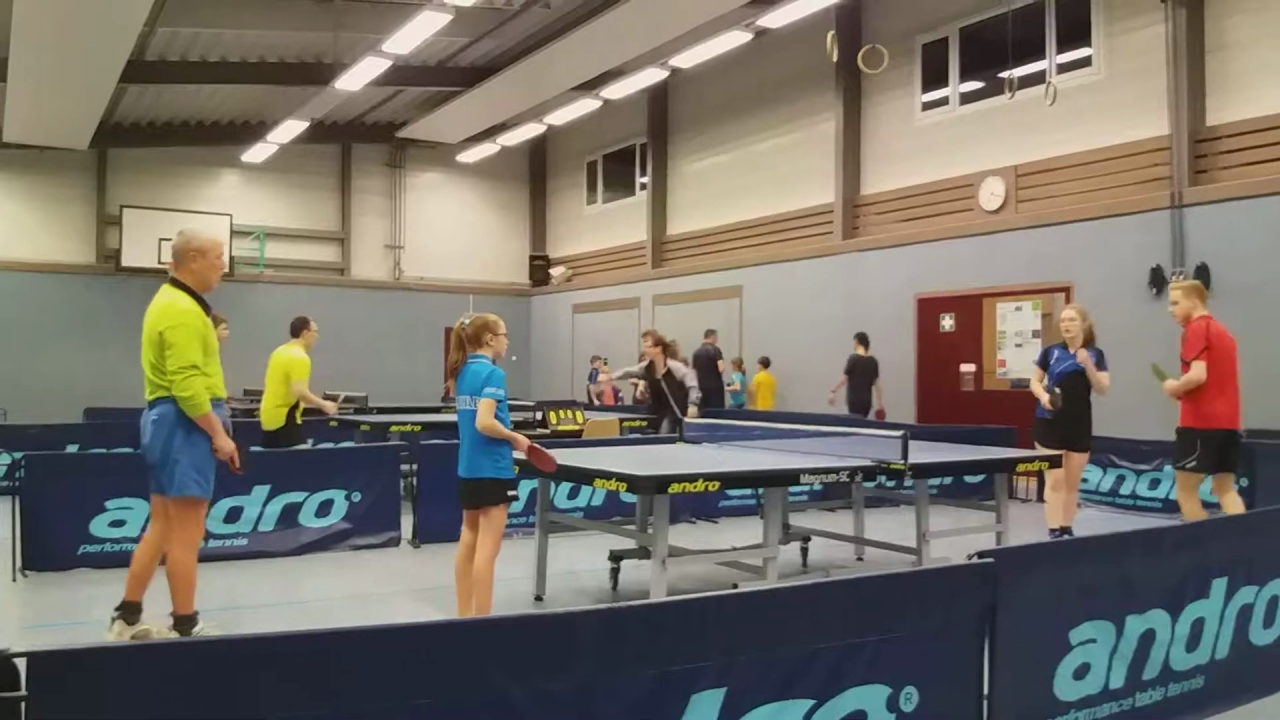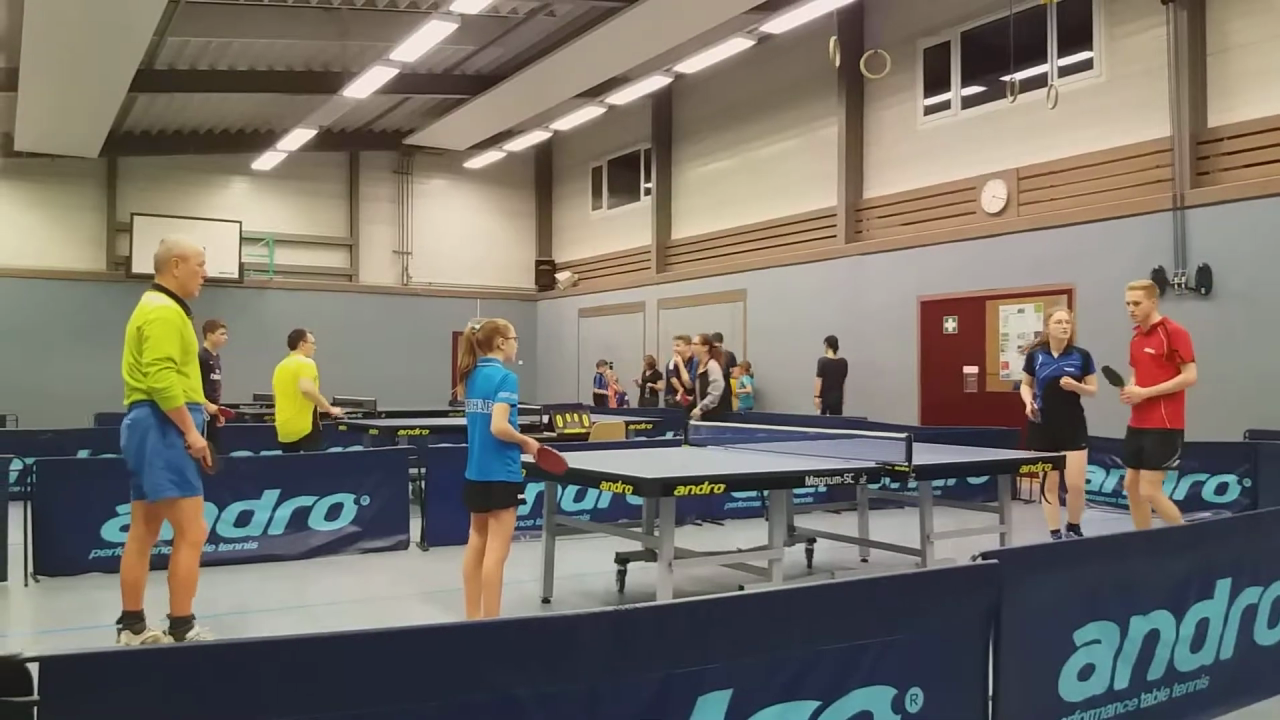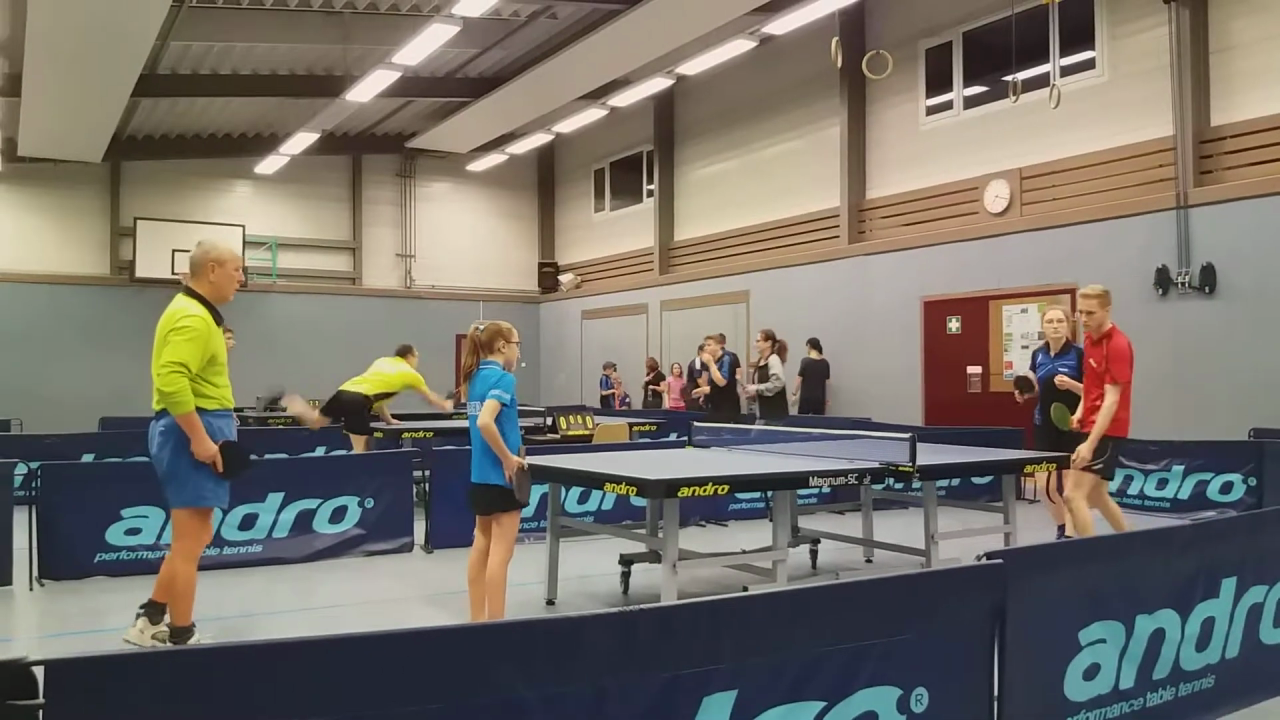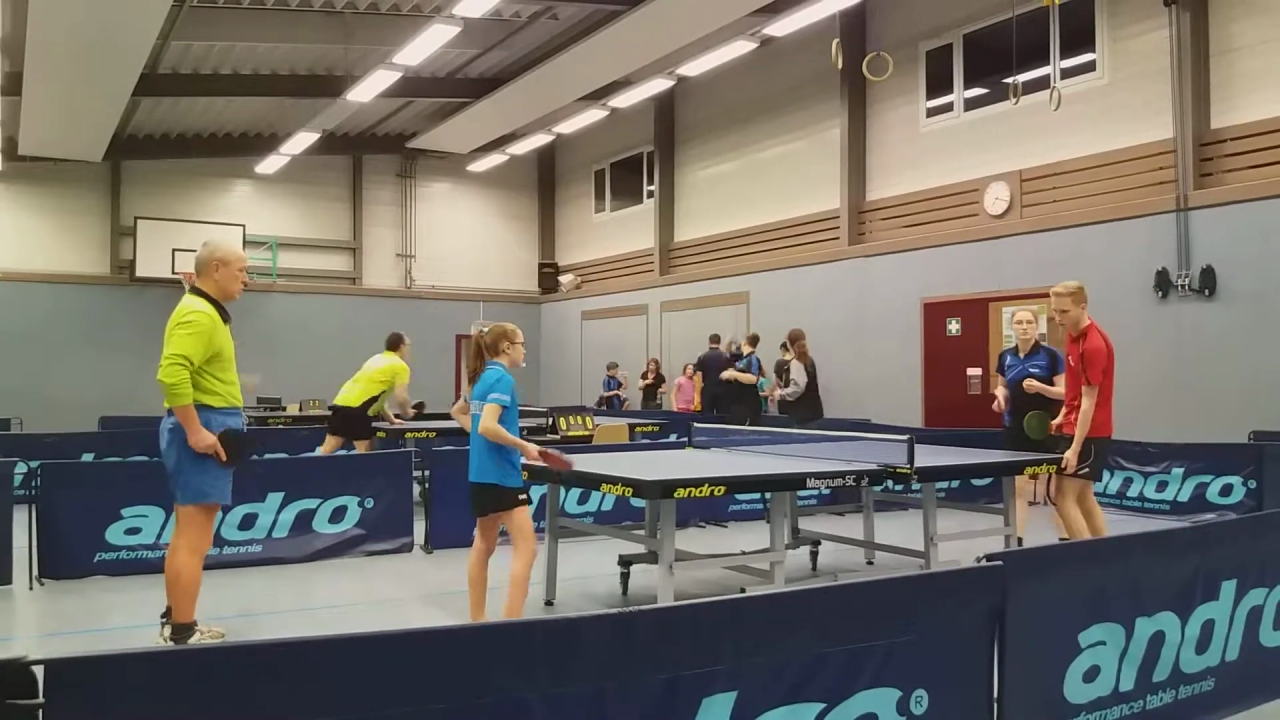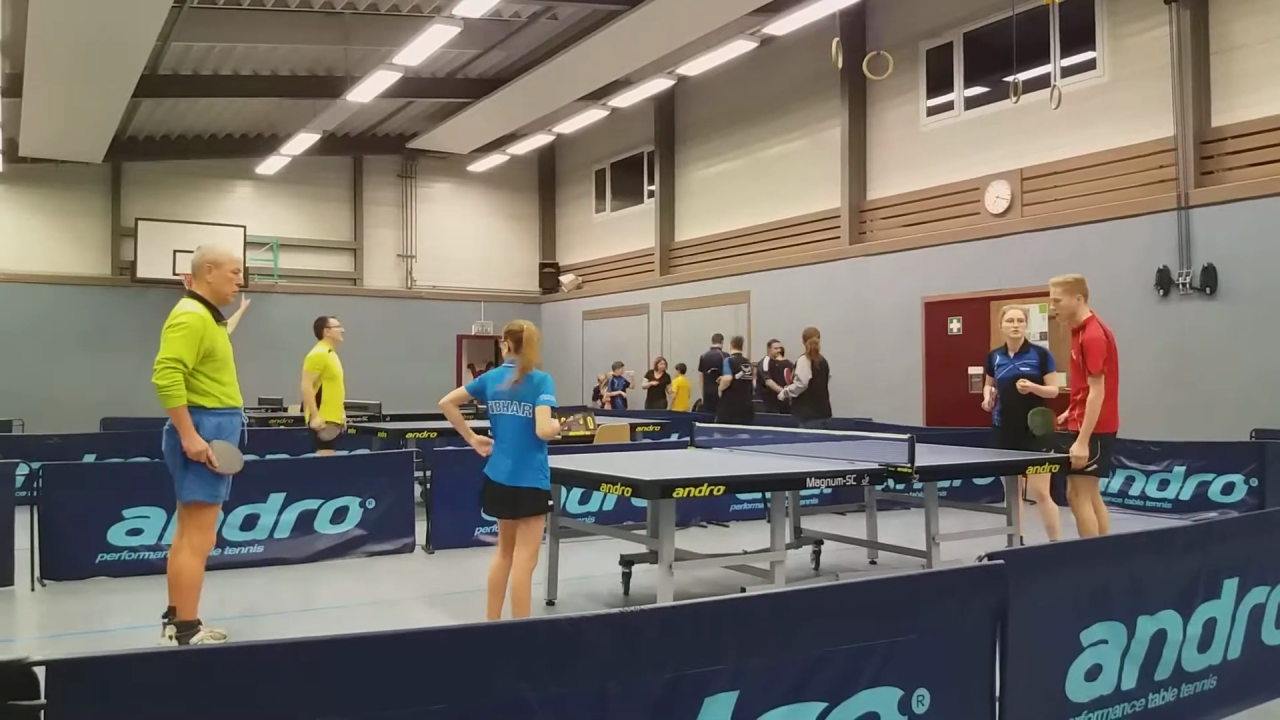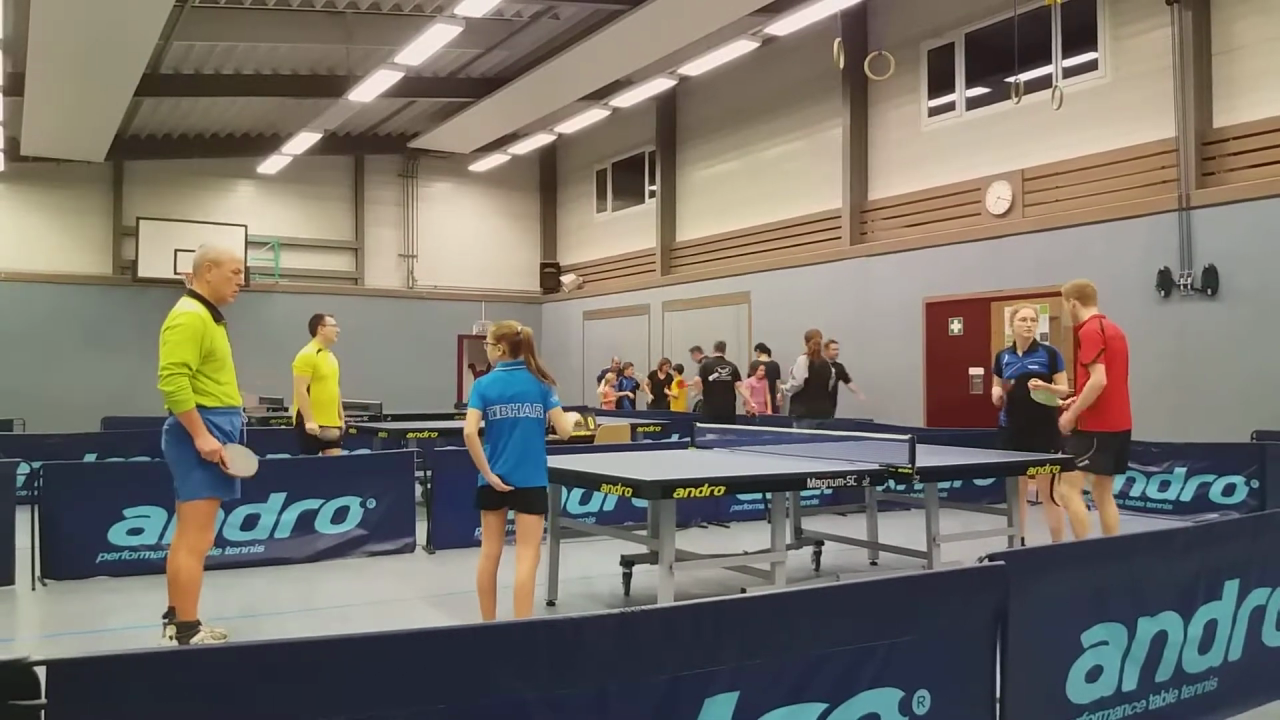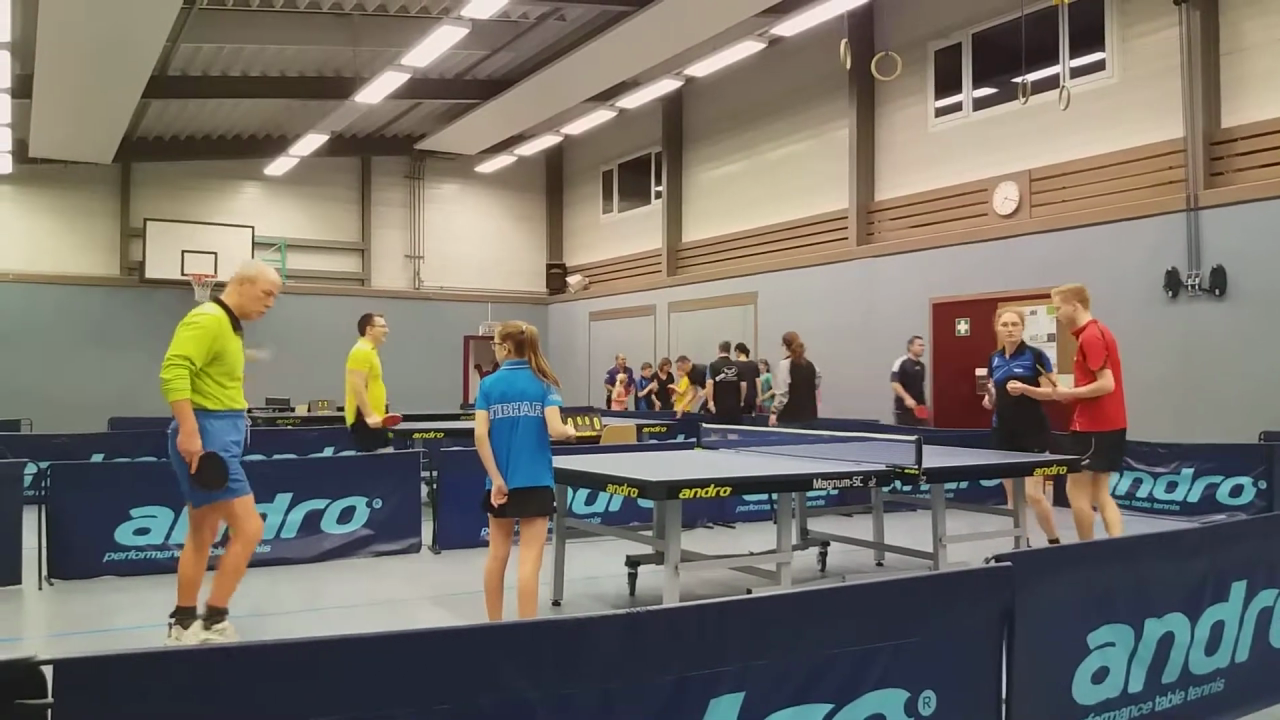
dt=0.7s
person 1, frame 1
left shoulder: (170, 300)
right shoulder: (182, 311)
right elbow: (187, 384)
left wrist: (215, 424)
right wrist: (218, 434)
left hip: (167, 420)
right hip: (185, 424)
left knee: (161, 528)
right knee: (186, 532)
left ankle: (126, 618)
right ankle: (185, 626)
person 1, frame 2
left shoulder: (154, 307)
right shoulder: (164, 310)
right elbow: (161, 379)
left wrist: (189, 423)
right wrist: (191, 431)
left hip: (150, 426)
right hip: (163, 427)
left knee: (143, 534)
right knee: (192, 533)
left ankle: (132, 626)
right ankle: (181, 630)
person 1, frame 3
left shoulder: (192, 311)
right shoulder: (193, 319)
right elbow: (172, 382)
right wrist: (200, 438)
left hip: (197, 431)
right hip: (194, 433)
left knee: (192, 538)
right knee: (189, 544)
left ankle: (150, 618)
right ankle: (181, 638)
person 1, frame 4
left shoulder: (205, 311)
right shoulder: (199, 314)
right elbow: (172, 374)
right wrist: (195, 430)
left hip: (207, 427)
right hip: (201, 430)
left knee: (185, 535)
right knee: (195, 540)
left ankle: (174, 622)
right ankle: (182, 635)
person 1, frame 5
left shoulder: (206, 316)
right shoulder: (191, 316)
right elbow: (166, 376)
right wrist: (189, 436)
left hip: (212, 429)
right hip: (202, 431)
left knee: (187, 535)
right knee: (199, 539)
left ankle: (175, 620)
right ankle: (186, 632)
person 1, frame 6
left shoulder: (206, 316)
right shoulder: (189, 316)
right elbow: (172, 381)
right wrist: (202, 436)
left hip: (211, 430)
right hip: (201, 433)
left knee: (187, 537)
right knee: (197, 540)
left ankle: (175, 621)
right ankle: (186, 633)
person 1, frame 7
left shoulder: (228, 324)
right shoulder: (208, 319)
right elbow: (173, 372)
right wrist: (188, 432)
left hip: (219, 434)
right hip: (206, 436)
left knee: (202, 537)
right knee: (248, 529)
left ankle: (184, 622)
right ankle: (212, 620)
person 2, frame 1
left shoulder: (463, 372)
right shoulder: (493, 373)
right elbow: (484, 422)
left wrist: (506, 436)
right wrist: (515, 438)
left hip: (468, 469)
right hip: (493, 470)
left knee: (468, 542)
right knee: (487, 549)
left ankle: (465, 613)
right ankle: (481, 617)
person 2, frame 2
left shoulder: (472, 376)
right shoulder: (505, 377)
right elbow: (499, 427)
left wrist: (518, 440)
right wrist: (526, 442)
left hip: (475, 473)
right hip: (501, 474)
left knee: (476, 545)
right knee: (496, 552)
left ankle: (473, 617)
right ankle: (490, 621)
person 2, frame 3
left shoulder: (475, 377)
right shoulder: (502, 378)
right elbow: (485, 422)
right wrist: (508, 458)
left hip: (480, 475)
right hip: (501, 477)
left knee: (481, 546)
right knee: (500, 553)
left ankle: (478, 619)
right ankle: (495, 625)
person 2, frame 4
left shoulder: (481, 378)
right shoulder: (503, 379)
left elbow: (458, 412)
right elbow: (487, 427)
right wrist: (524, 447)
left hip: (481, 475)
right hip: (502, 476)
left knee: (483, 546)
right knee: (526, 550)
left ankle: (477, 620)
person 2, frame 5
left shoulder: (491, 379)
right shoulder: (541, 381)
left elbow: (446, 403)
right elbow: (543, 430)
left wrist: (472, 438)
right wrist: (556, 427)
left hip: (498, 477)
right hip: (530, 480)
left knee: (504, 554)
right knee: (524, 560)
left ankle: (491, 622)
person 2, frame 6
left shoulder: (483, 385)
right shoulder: (540, 383)
left elbow: (470, 433)
right elbow: (563, 430)
left wrist: (487, 473)
right wrist: (573, 416)
left hip: (495, 479)
right hip: (531, 481)
left knee: (489, 554)
right knee: (527, 558)
left ankle: (488, 624)
person 2, frame 7
left shoulder: (488, 384)
right shoulder: (543, 383)
left elbow: (480, 435)
right elbow: (554, 430)
left wrist: (496, 478)
right wrist: (569, 430)
left hip: (501, 481)
right hip: (535, 481)
left knee: (497, 554)
right knee: (529, 559)
left ankle: (494, 625)
person 3, frame 1
left shoulder: (1196, 329)
right shoulder: (1223, 333)
left elbow: (1197, 375)
left wrist: (1174, 388)
right wrist: (1185, 391)
left hip: (1200, 421)
right hip: (1228, 421)
left knee: (1186, 490)
right knee: (1226, 490)
person 3, frame 2
left shoulder: (1174, 333)
right shoulder: (1136, 337)
left elbow: (1189, 376)
left wrist: (1146, 392)
right wrist: (1130, 390)
left hip: (1164, 425)
right hip: (1138, 423)
left knee: (1151, 493)
right knee: (1132, 487)
person 3, frame 3
left shoulder: (1118, 346)
right shoulder: (1089, 339)
left elbow: (1111, 399)
left wrist: (1090, 443)
right wrist: (1079, 412)
left hip: (1104, 432)
right hip: (1089, 427)
left knee: (1074, 495)
right knee: (1097, 494)
person 3, frame 4
left shoulder: (1094, 345)
right shoulder: (1074, 334)
left elbow: (1089, 402)
left wrist: (1075, 449)
right wrist: (1062, 416)
left hip: (1088, 433)
right hip: (1075, 428)
left knee: (1064, 498)
right knee: (1083, 497)
person 3, frame 5
left shoulder: (1092, 336)
right shoulder: (1080, 330)
left elbow: (1097, 393)
left wrist: (1082, 441)
right wrist: (1071, 412)
left hip: (1093, 429)
right hip: (1085, 424)
left knee: (1078, 496)
right knee: (1091, 495)
person 3, frame 6
left shoulder: (1089, 331)
right shoulder: (1113, 329)
left elbow: (1098, 381)
left wrist: (1072, 414)
right wrist: (1076, 399)
left hip: (1095, 426)
right hip: (1118, 424)
left knee: (1069, 491)
right knee: (1102, 494)
person 3, frame 7
left shoulder: (1090, 337)
right shoulder: (1097, 332)
left elbow: (1107, 385)
left wrist: (1067, 394)
right wrist: (1068, 392)
left hip: (1093, 426)
right hip: (1112, 424)
left knee: (1076, 491)
right knee: (1100, 493)
person 4, frame 1
left shoulder: (1095, 354)
right shoulder: (1050, 352)
left elbow: (1103, 389)
right elbow: (1035, 382)
left wrist: (1088, 367)
right wrist: (1043, 396)
left hip: (1079, 424)
right hip: (1050, 422)
left knee: (1072, 483)
right knee: (1054, 481)
left ankle: (1067, 530)
right ankle: (1054, 532)
person 4, frame 2
left shoulder: (1082, 356)
right shoulder: (1035, 356)
left elbow: (1093, 390)
right elbow: (1026, 384)
left wrist: (1075, 386)
right wrist: (1029, 402)
left hip: (1073, 427)
right hip: (1042, 427)
left knee: (1075, 485)
right knee: (1049, 484)
left ankle: (1074, 528)
right ankle: (1055, 534)
person 4, frame 3
left shoulder: (1079, 355)
right shoulder: (1038, 355)
left wrist: (1071, 385)
right wrist: (1025, 394)
right hip: (1044, 427)
right knee: (1046, 486)
left ankle: (1069, 537)
right ankle: (1061, 528)
person 4, frame 4
left shoulder: (1051, 355)
right shoulder: (1005, 357)
left elbow: (1064, 392)
left wrist: (1040, 387)
right wrist: (1000, 397)
right hip: (1015, 429)
right knee: (1018, 489)
left ankle: (1064, 541)
right ankle: (1017, 542)
person 4, frame 5
left shoulder: (1040, 354)
right shoulder: (994, 357)
left elbow: (1054, 390)
left wrist: (1032, 387)
right wrist: (988, 399)
right hip: (1005, 430)
left knee: (1041, 490)
left ankle: (1055, 542)
person 4, frame 6
left shoulder: (1049, 354)
right shoulder: (1002, 357)
left elbow: (1064, 390)
right elbow: (998, 388)
left wrist: (1045, 387)
right wrist: (997, 396)
left hip: (1043, 430)
right hip: (1012, 430)
left knee: (1048, 492)
right knee: (1016, 491)
left ankle: (1057, 545)
right ankle: (1018, 543)
person 4, frame 7
left shoulder: (1036, 356)
right shoulder: (994, 359)
left elbow: (1050, 392)
left wrist: (1024, 389)
right wrist: (989, 398)
left hip: (1032, 431)
right hip: (1004, 432)
left knee: (1033, 493)
right knee: (1012, 493)
left ankle: (1054, 542)
